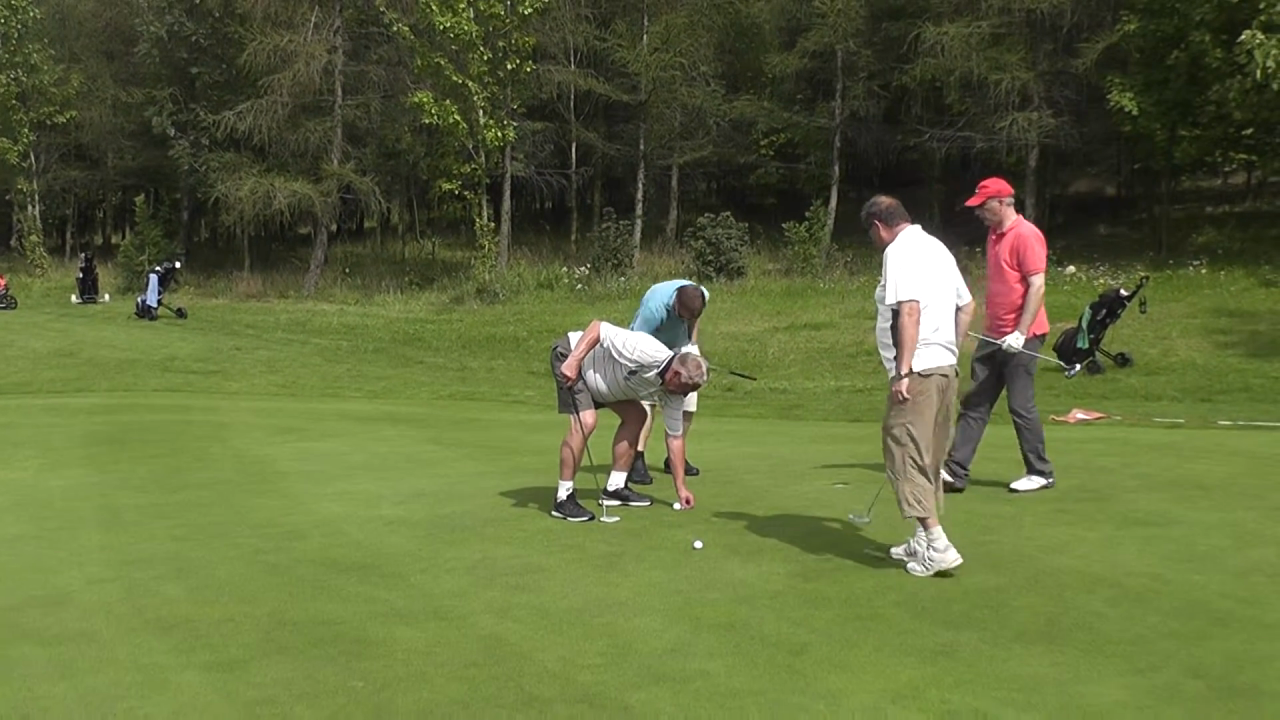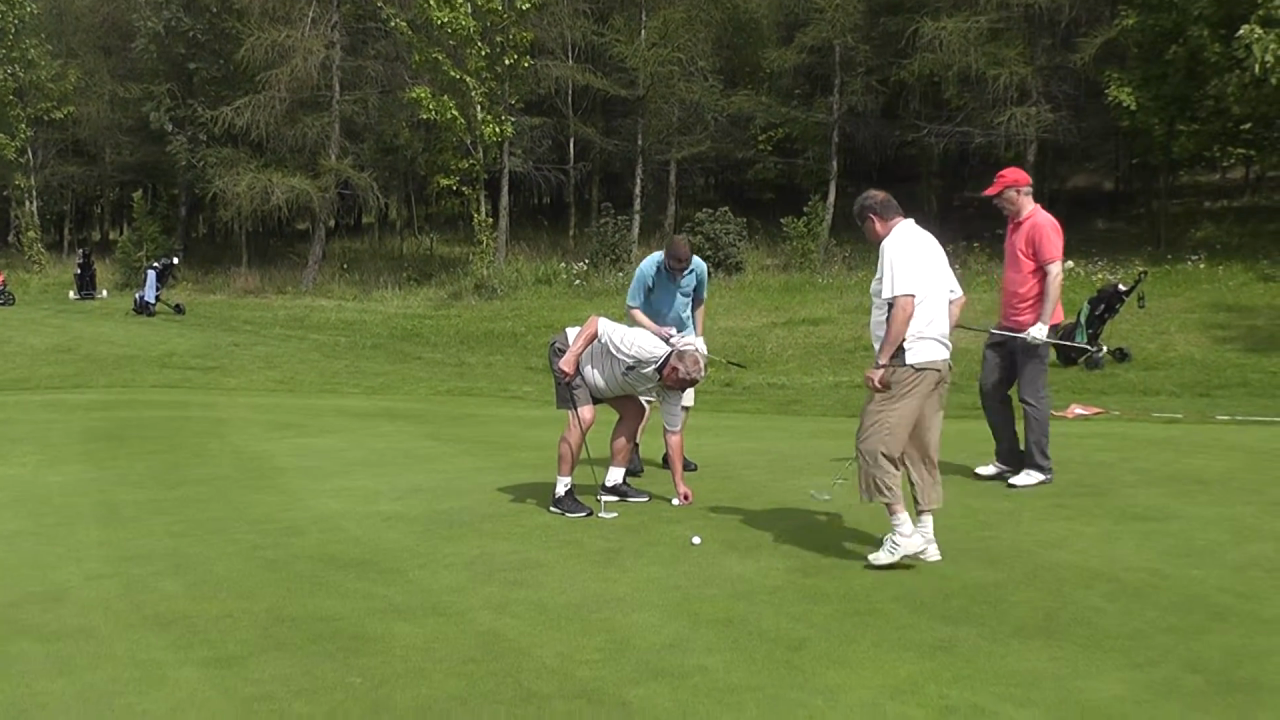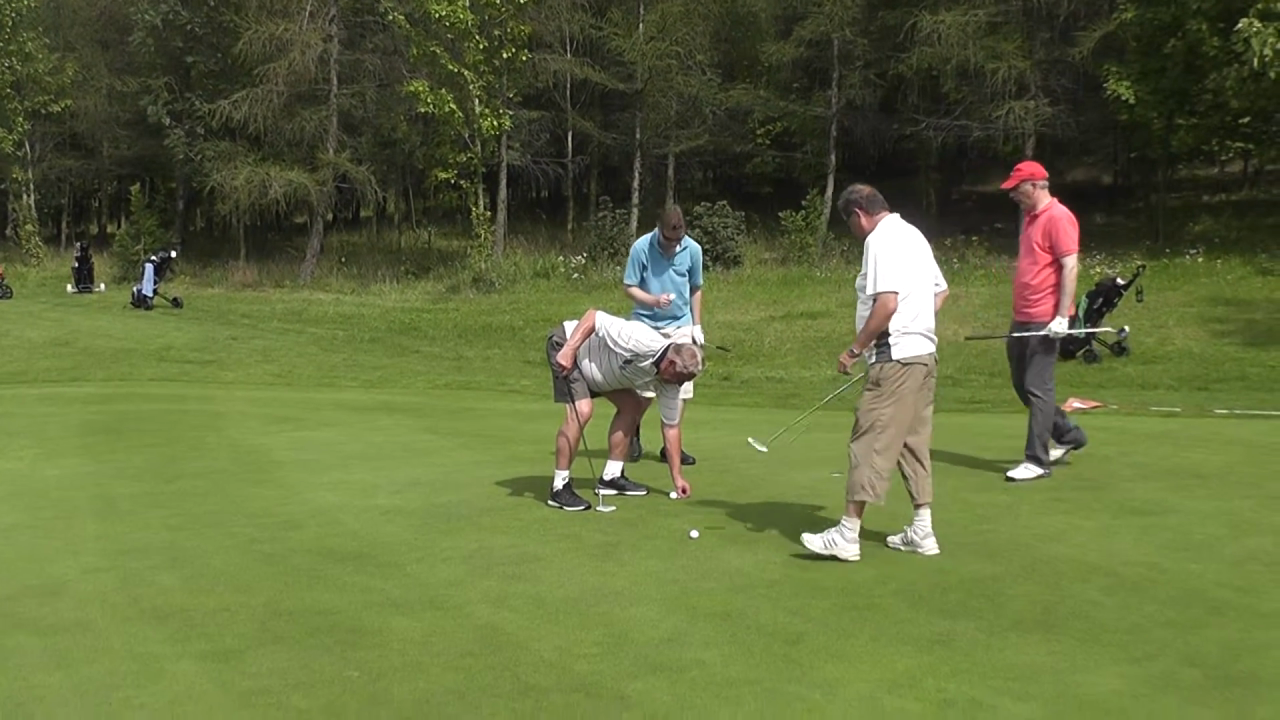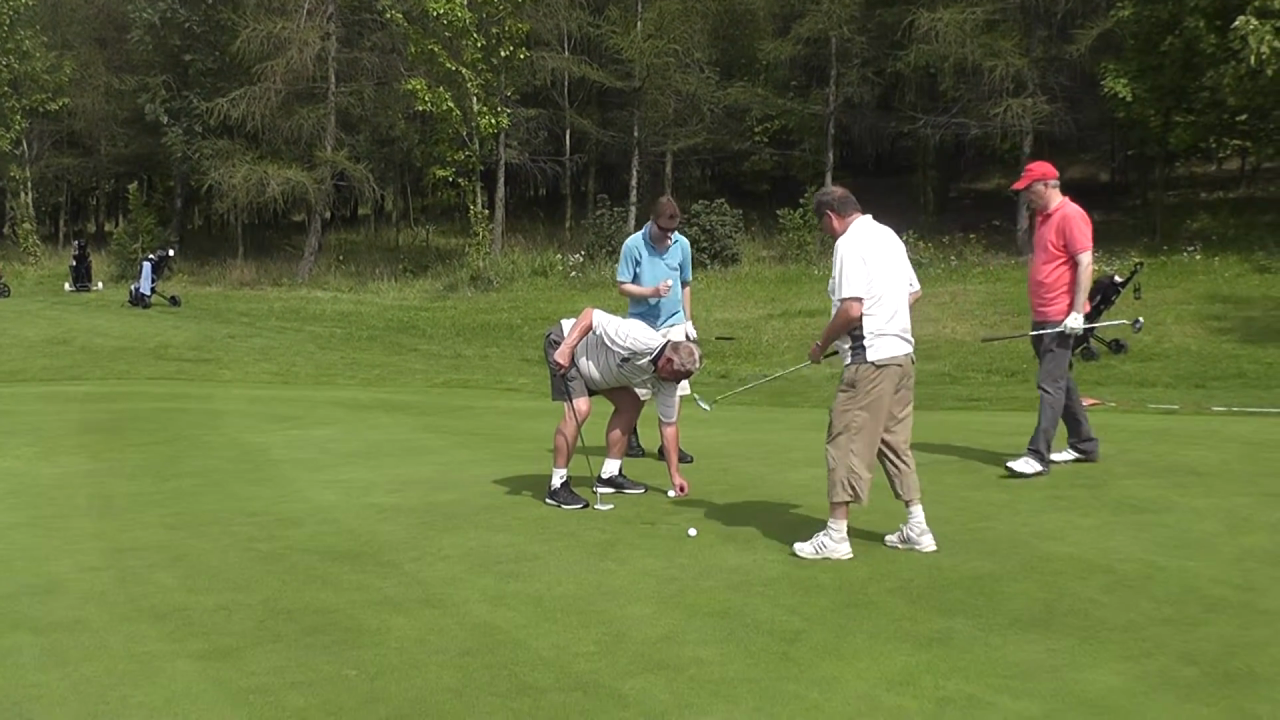
dt=0.2s
person 1, frame 1
left shoulder: (899, 251)
right shoulder: (937, 247)
left elbow: (909, 312)
right elbow: (966, 307)
left wrist: (903, 371)
left hip: (918, 369)
right hip: (945, 366)
left knee: (906, 456)
right knee: (928, 457)
left ankle: (938, 545)
right ankle: (925, 540)
person 1, frame 2
left shoulder: (895, 244)
right shoulder: (928, 240)
left elbow: (904, 306)
right elbow: (956, 300)
left wrist: (880, 361)
left hip: (909, 362)
right hip: (938, 360)
left knee: (875, 442)
right knee: (921, 448)
left ankle: (904, 530)
right ankle: (923, 534)
person 1, frame 3
left shoulder: (880, 239)
right shoulder: (912, 234)
left elbow: (887, 302)
right elbow: (940, 291)
left wrist: (854, 349)
left hip: (895, 357)
right hip: (923, 353)
left knee: (871, 441)
right knee: (913, 441)
left ankle: (847, 536)
right ankle: (922, 530)
person 1, frame 4
left shoulder: (850, 243)
right shoulder: (888, 235)
left elbow: (852, 309)
right elbow: (912, 290)
left wrist: (821, 344)
left hip: (870, 358)
right hip: (901, 353)
left knee: (847, 441)
right knee: (895, 440)
left ankle: (836, 535)
right ankle: (917, 527)
person 2, frame 1
left shoulder: (1026, 235)
right shoulder: (994, 235)
left elbow: (1038, 286)
left wrist: (1021, 331)
left hip: (1021, 337)
right hip: (994, 337)
left knee: (1021, 406)
right knee: (975, 402)
left ankle: (1040, 472)
right ankle: (955, 471)
person 2, frame 2
left shoulder: (1043, 225)
right shoulder: (1014, 224)
left elbow: (1054, 275)
left wrist: (1043, 322)
left hip: (1034, 328)
right hip: (1009, 325)
left knee: (1031, 396)
right knee: (990, 387)
left ankle: (1039, 467)
right ankle: (1009, 459)
person 2, frame 3
left shoulder: (1059, 218)
right shoulder: (1030, 217)
left elbow: (1071, 267)
left wrist: (1062, 315)
left hip: (1046, 320)
right hip: (1022, 318)
left knee: (1038, 388)
right knee: (1023, 385)
left ankle: (1038, 460)
right ankle: (1067, 435)
person 2, frame 4
left shoulder: (1071, 216)
right shoulder: (1043, 217)
left elbow: (1085, 264)
left wrist: (1078, 311)
left hip: (1061, 317)
right hip: (1042, 316)
left knee: (1050, 384)
right knee: (1060, 383)
left ankle: (1038, 455)
right ankle: (1083, 444)
person 3, frame 1
left shoulder: (702, 296)
right shoulder: (655, 307)
left wrist: (693, 345)
left hip: (678, 345)
left knee: (688, 400)
left ankle: (674, 458)
right ankle: (637, 461)
person 3, frame 2
left shoulder: (699, 268)
right shoulder: (647, 269)
right elbow: (633, 308)
left wrist: (699, 336)
right wrist: (656, 331)
left hip: (683, 337)
right hip: (650, 333)
left knee: (684, 394)
right knee: (645, 392)
right ankle: (633, 450)
person 3, frame 3
left shoulder: (693, 250)
right shoulder: (641, 248)
left elbow: (696, 289)
right elbow: (629, 287)
left wrist: (697, 325)
right wrist: (654, 301)
left hip: (681, 326)
right hip: (647, 326)
left knee: (681, 386)
right ankle: (634, 434)
person 3, frame 4
left shoulder: (682, 245)
right shoulder: (633, 245)
right elbow: (623, 286)
left wrist: (688, 321)
right wrist: (652, 291)
left hip: (673, 324)
left knee: (676, 383)
right knee: (639, 384)
right ankle: (631, 434)
person 4, frame 1
left shoulder: (672, 394)
right shoulder: (646, 352)
left elbow: (675, 436)
right elbow: (597, 326)
left wrist: (681, 488)
right wrist: (573, 361)
right hip: (571, 355)
left knee: (636, 416)
right knee: (586, 422)
left ankle: (615, 487)
right ankle: (563, 498)
person 4, frame 2
left shoulder: (670, 389)
right shoulder: (645, 348)
left elbow: (673, 432)
right elbow: (596, 321)
left wrist: (679, 483)
right wrist: (571, 356)
right hip: (569, 350)
left knee: (634, 412)
right knee: (584, 417)
left ankle: (613, 483)
right ankle: (562, 493)
person 4, frame 3
left shoulder: (668, 384)
right shoulder: (642, 342)
left elbow: (671, 426)
right elbow: (593, 315)
left wrist: (677, 476)
right wrist: (569, 350)
right hip: (567, 344)
left knee: (632, 406)
right knee: (582, 411)
left ankle: (611, 477)
right ankle: (560, 487)
person 4, frame 4
left shoulder: (665, 381)
right shoulder: (639, 339)
left elbow: (668, 423)
right elbow: (590, 313)
left wrist: (675, 474)
right wrist: (566, 348)
right hip: (564, 342)
left knee: (630, 404)
right knee: (580, 409)
left ankle: (609, 475)
right ankle: (558, 485)
